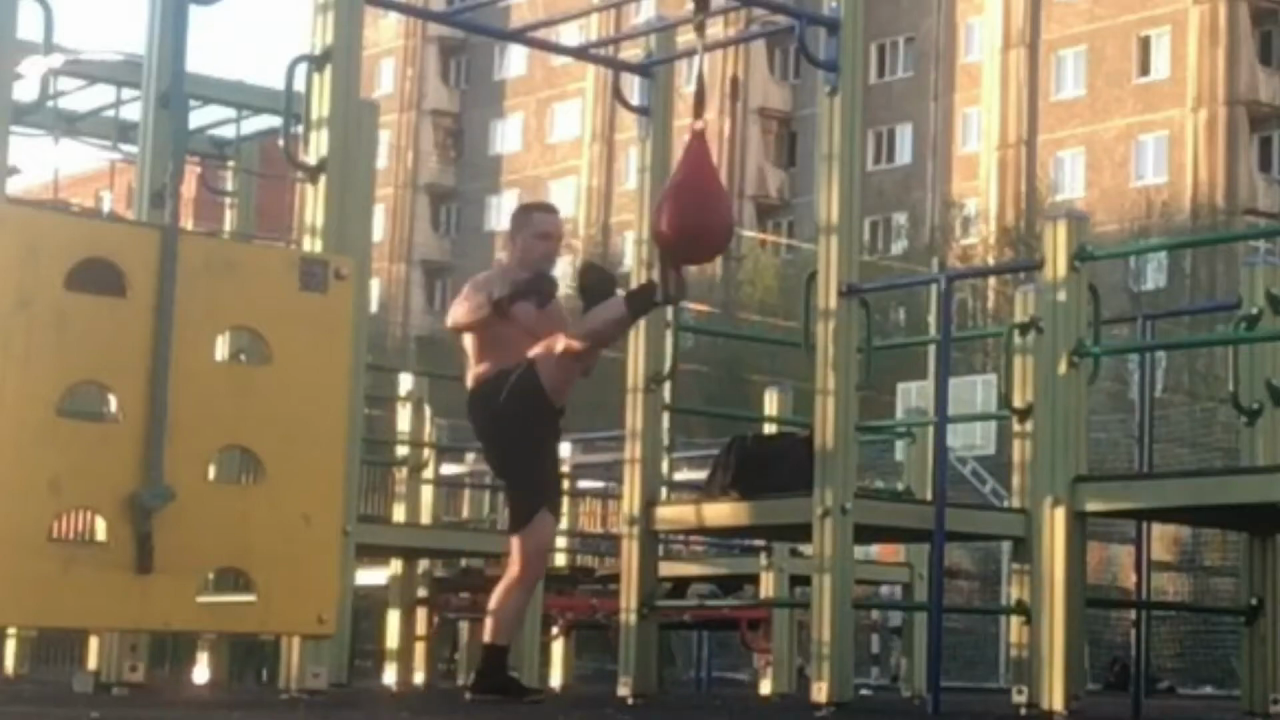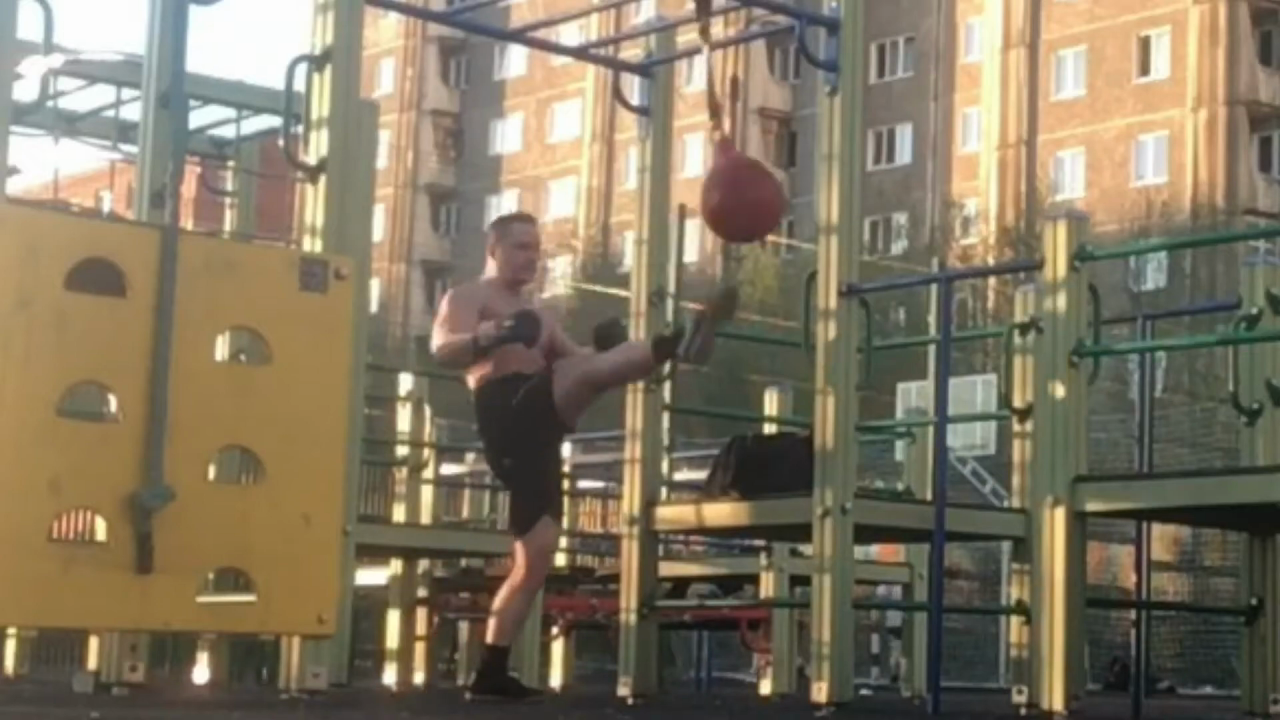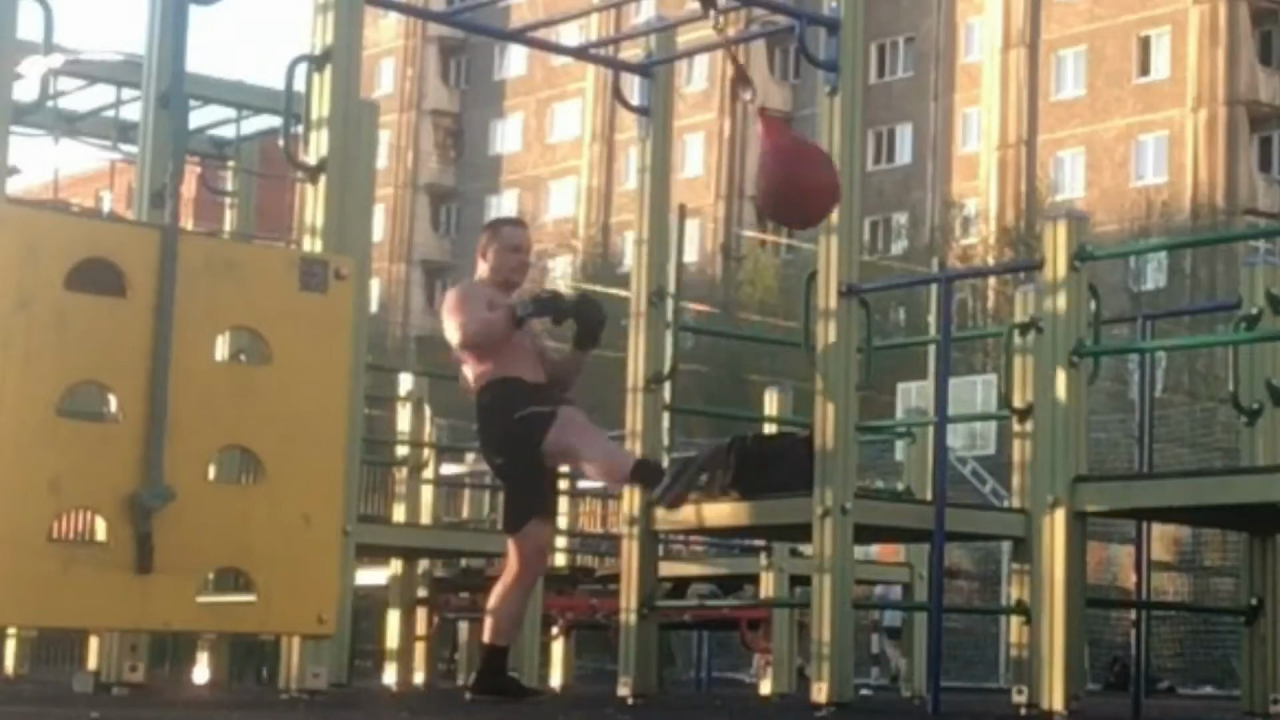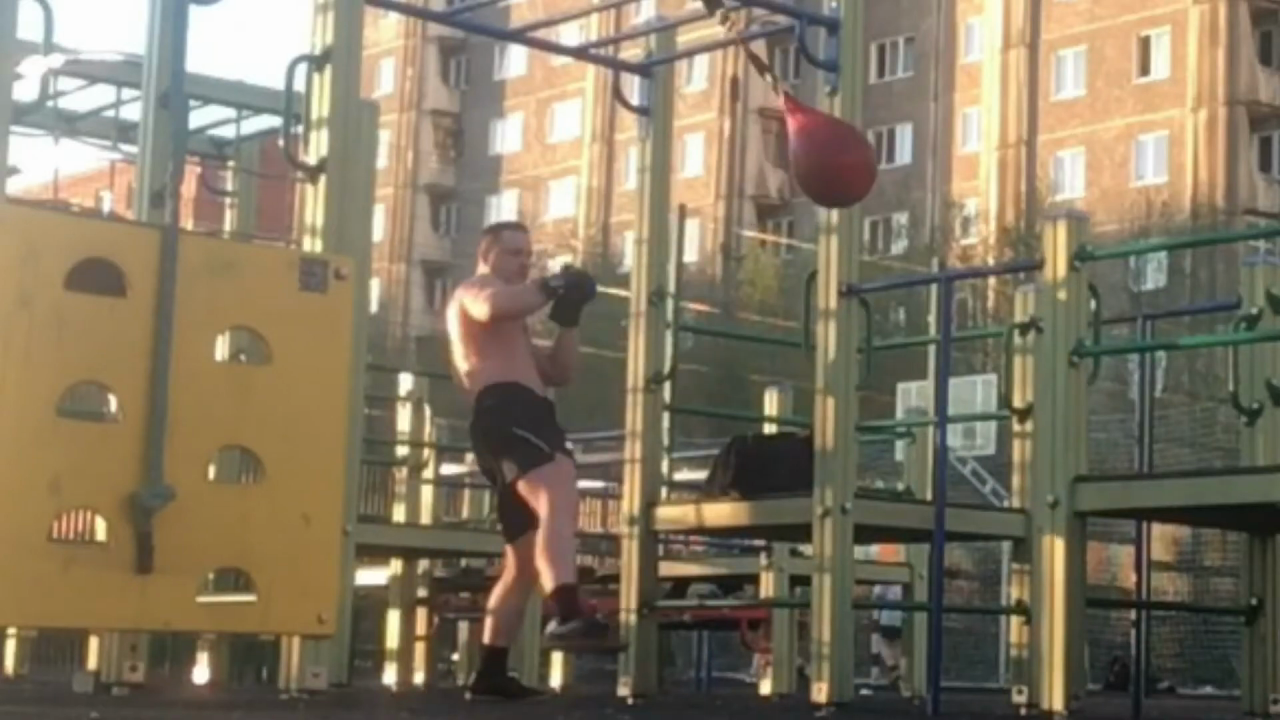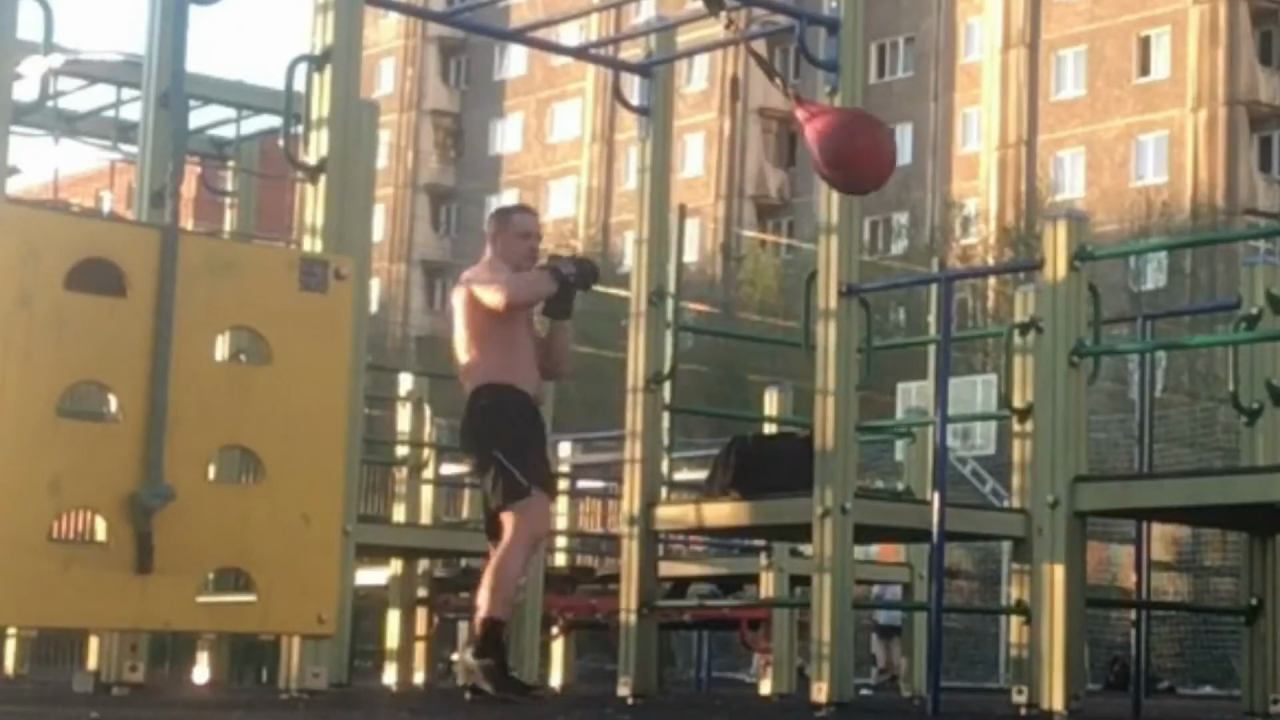
dt=0.1s
person 1, frame 1
left shoulder: (546, 302)
right shoulder: (487, 286)
left elbow: (580, 346)
right elbow: (459, 320)
left wrist: (596, 303)
right wrist: (508, 293)
left hip: (530, 425)
right hip: (500, 403)
left knee: (531, 556)
right knee: (569, 345)
left ankle: (491, 673)
right ankle: (647, 298)
person 1, frame 2
left shoulder: (536, 316)
right shoulder: (465, 297)
left elbow: (568, 362)
right elbow: (443, 350)
left wrist: (605, 349)
right wrist: (499, 334)
left hip: (536, 428)
right hip: (509, 405)
left knee: (533, 559)
right knee: (589, 368)
left ankle: (490, 674)
right ankle: (673, 345)
person 1, frame 3
left shoulder: (518, 321)
right shoulder: (463, 295)
left elbow: (559, 379)
right elbow: (467, 338)
left wrist: (584, 340)
right wrist: (531, 310)
left hip: (523, 430)
right hip: (509, 406)
left knee: (528, 558)
right knee: (578, 428)
left ankle: (490, 673)
right ankle: (651, 479)
person 1, frame 4
left shoulder: (514, 327)
right shoulder: (473, 289)
left elbow: (559, 374)
right elbow: (496, 308)
left wrist: (568, 319)
right wrist: (555, 286)
left hip: (518, 428)
right hip: (506, 414)
left knee: (525, 561)
right knee: (562, 489)
left ankle: (490, 673)
right ankle: (568, 615)
person 1, frame 5
left shoulder: (509, 290)
right shoulder: (482, 276)
left elbow: (554, 368)
right elbow: (515, 295)
left wrist: (562, 306)
right wrist: (560, 275)
left hip: (519, 424)
right hip: (500, 415)
left knee: (514, 540)
right knee: (531, 524)
left ankle: (487, 660)
right ankle: (483, 652)
